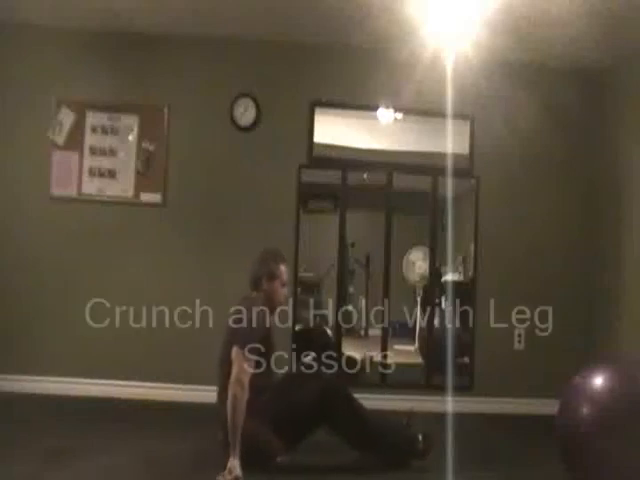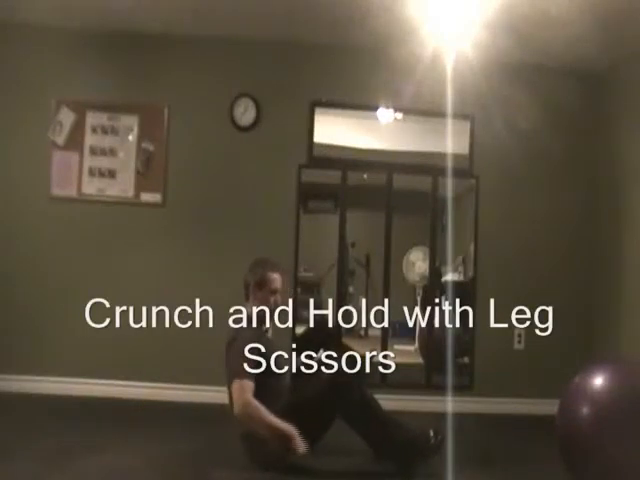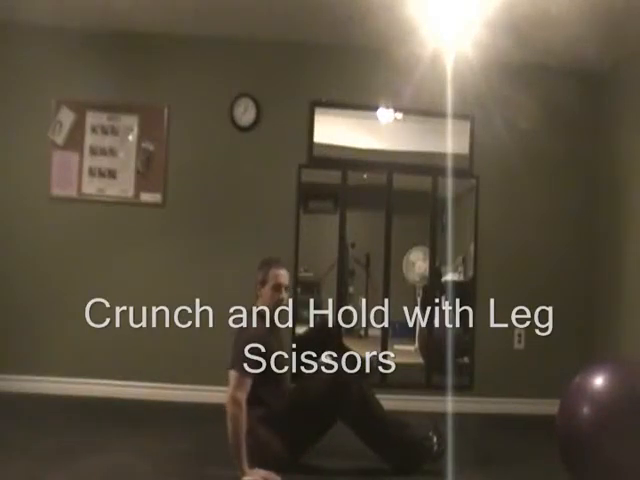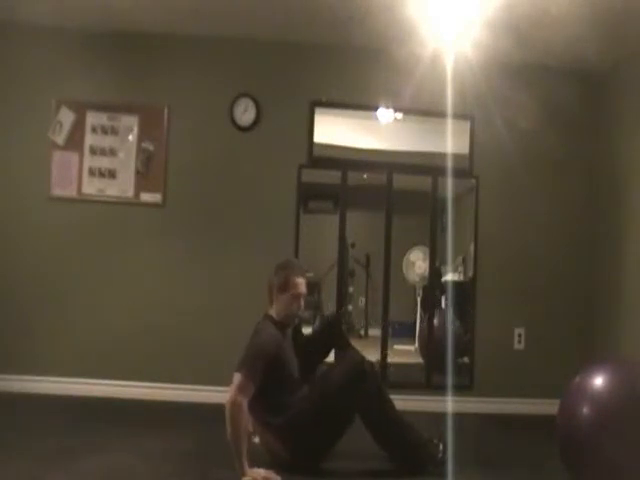
dt=1s
person 1, frame 1
left shoulder: (251, 311)
right shoulder: (254, 318)
right elbow: (238, 383)
right wrist: (234, 456)
left hip: (257, 413)
right hip: (254, 435)
left knee: (315, 374)
right knee: (329, 391)
right ankle: (397, 446)
person 1, frame 2
left shoulder: (255, 330)
right shoulder: (246, 338)
right elbow: (242, 405)
right wrist: (291, 433)
right hip: (275, 439)
right knee: (340, 380)
right ankle: (403, 447)
person 1, frame 3
left shoulder: (271, 326)
right shoulder: (252, 335)
right elbow: (235, 400)
left hip: (280, 422)
right hip: (271, 443)
right knee: (341, 381)
right ankle: (408, 451)
person 1, frame 4
left shoulder: (282, 328)
right shoulder: (266, 338)
right elbow: (235, 401)
left hip: (297, 426)
right hip: (295, 442)
right knee: (358, 370)
right ankle: (416, 455)
